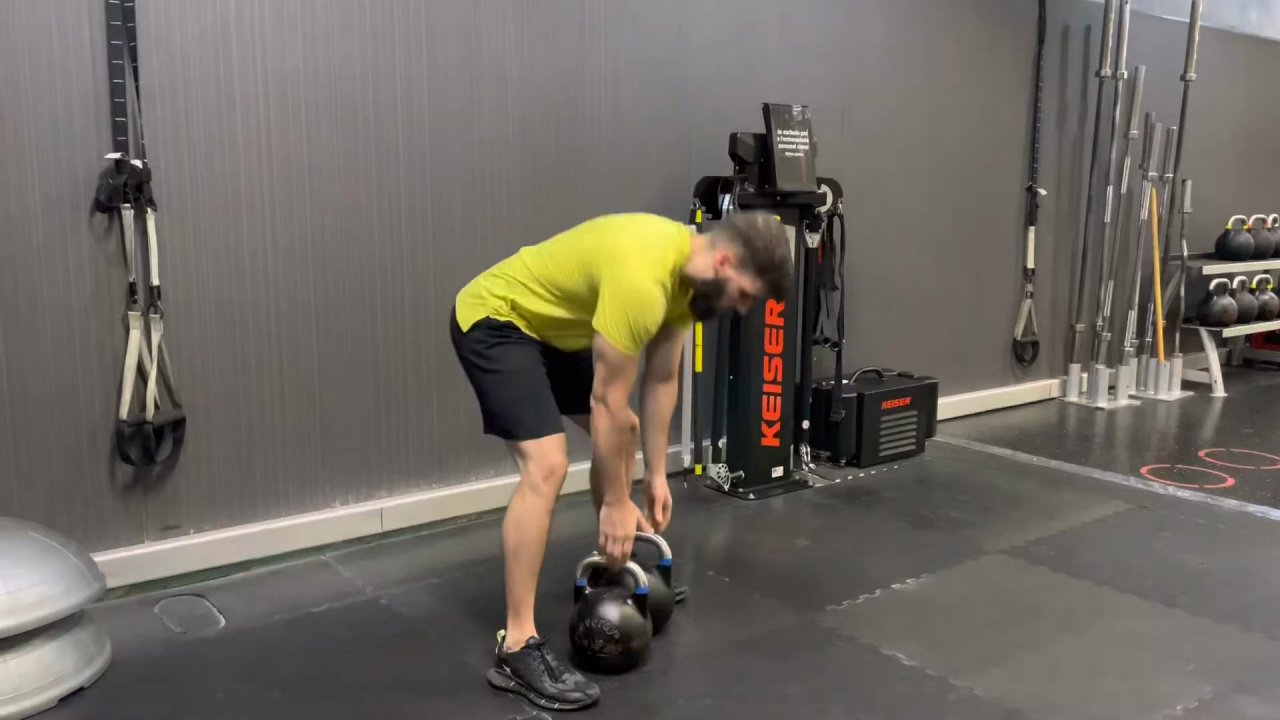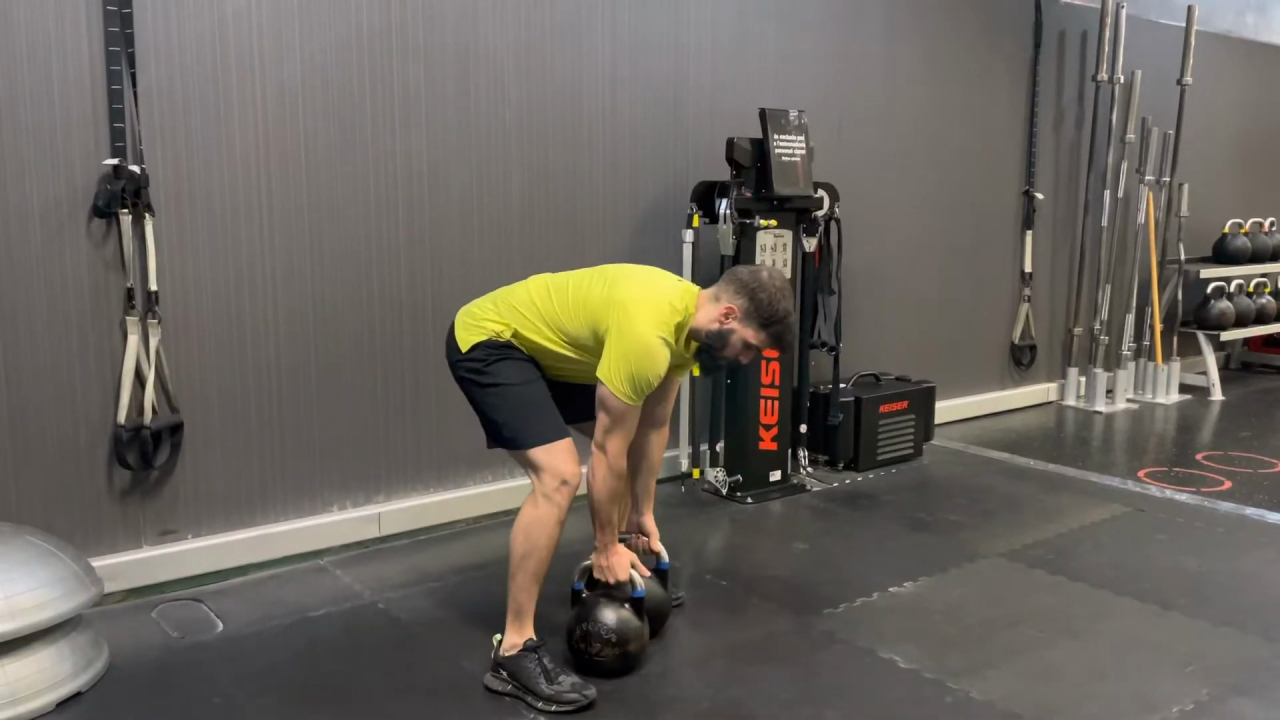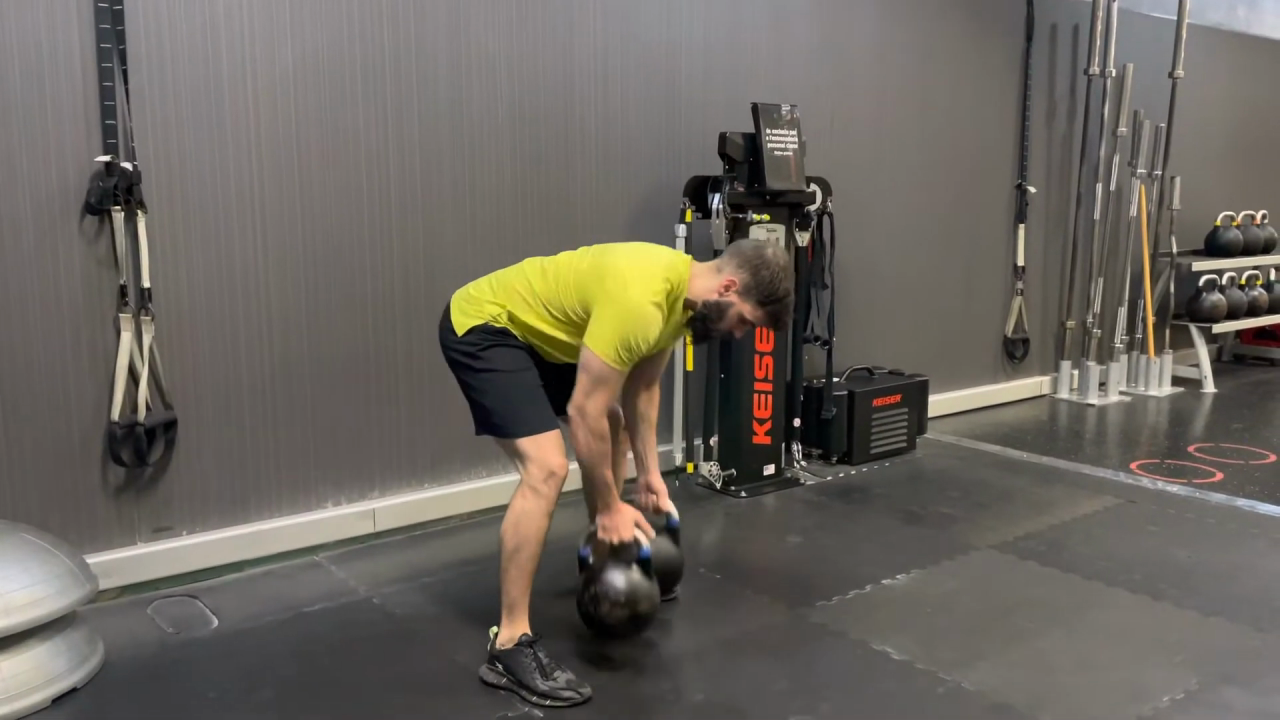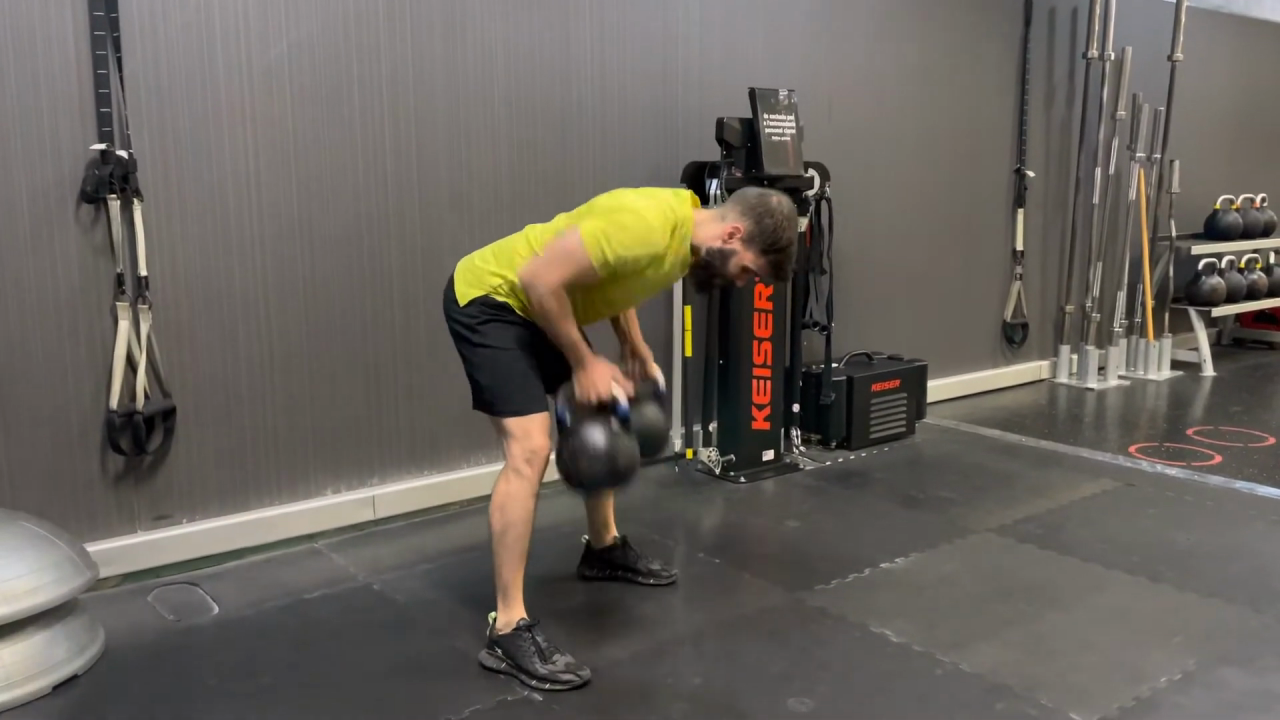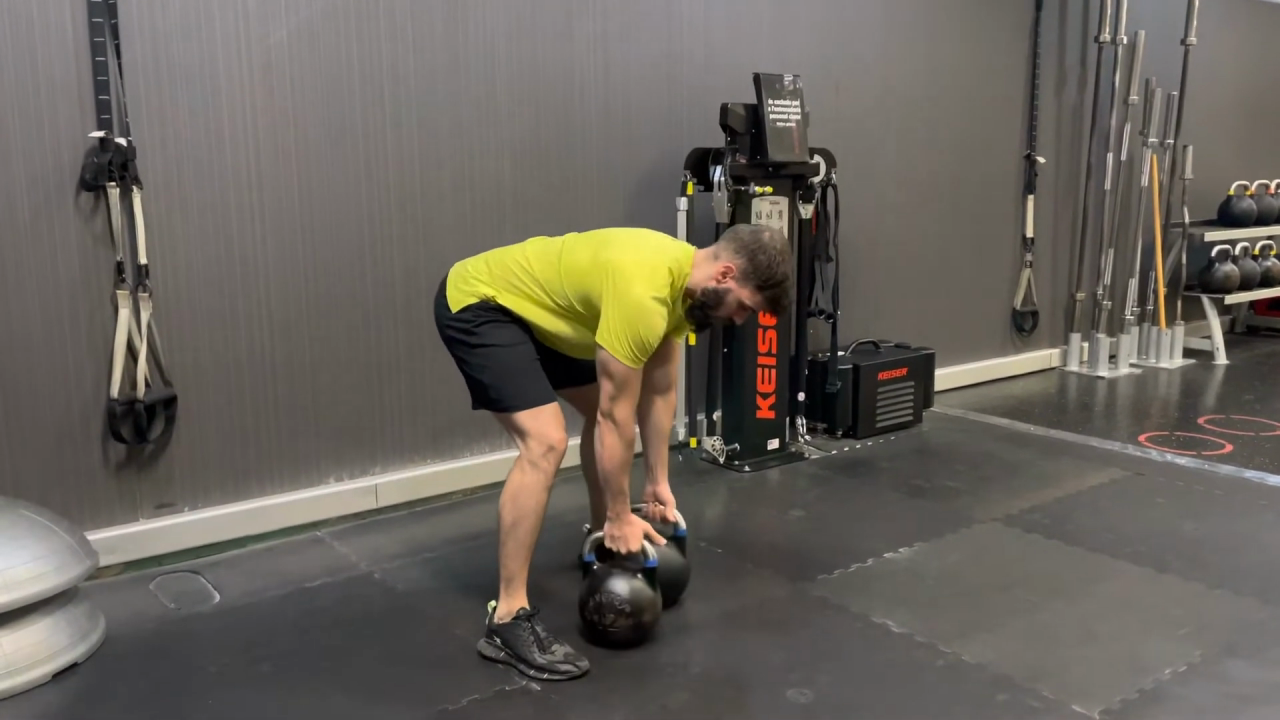
dt=1s
person 1, frame 1
left shoulder: (686, 272)
right shoulder: (641, 281)
left elbow: (661, 380)
right elbow: (609, 400)
left wrist: (656, 472)
right wrist: (615, 503)
left hip: (547, 325)
right hip: (494, 319)
left knee: (624, 432)
right knee: (547, 466)
left ankle: (616, 566)
right ankle: (517, 648)
person 1, frame 2
left shoulder: (686, 318)
right shoulder: (647, 334)
left elbow: (653, 426)
right elbow: (609, 450)
left wrist: (644, 512)
right wrist: (606, 547)
left hip: (542, 342)
right hip: (488, 341)
left knee: (624, 437)
right knee: (559, 477)
left ankle: (619, 575)
right ankle: (514, 653)
person 1, frame 3
left shoulder: (683, 289)
right shoulder: (639, 302)
left elbow: (644, 385)
right elbow: (584, 412)
left wrist: (649, 472)
right wrist: (608, 507)
left hip: (533, 327)
right hip: (482, 326)
left knee: (614, 434)
right knee: (546, 468)
right ankle: (509, 646)
person 1, frame 4
left shoulder: (684, 230)
right shoulder: (649, 225)
right elbow: (538, 279)
left wrist: (637, 354)
right wrist: (584, 365)
left hip: (534, 304)
right hip: (489, 298)
right knee: (530, 449)
left ankle: (603, 547)
right ankle: (508, 629)
person 1, frame 5
left shoulder: (683, 278)
right shoulder: (643, 294)
left elbow: (659, 392)
right elbow: (615, 418)
left wrist: (658, 481)
right wrist: (620, 518)
left hip: (529, 305)
right hip: (476, 303)
left knee: (607, 406)
right knee: (546, 442)
left ankle: (600, 540)
right ankle: (508, 620)
